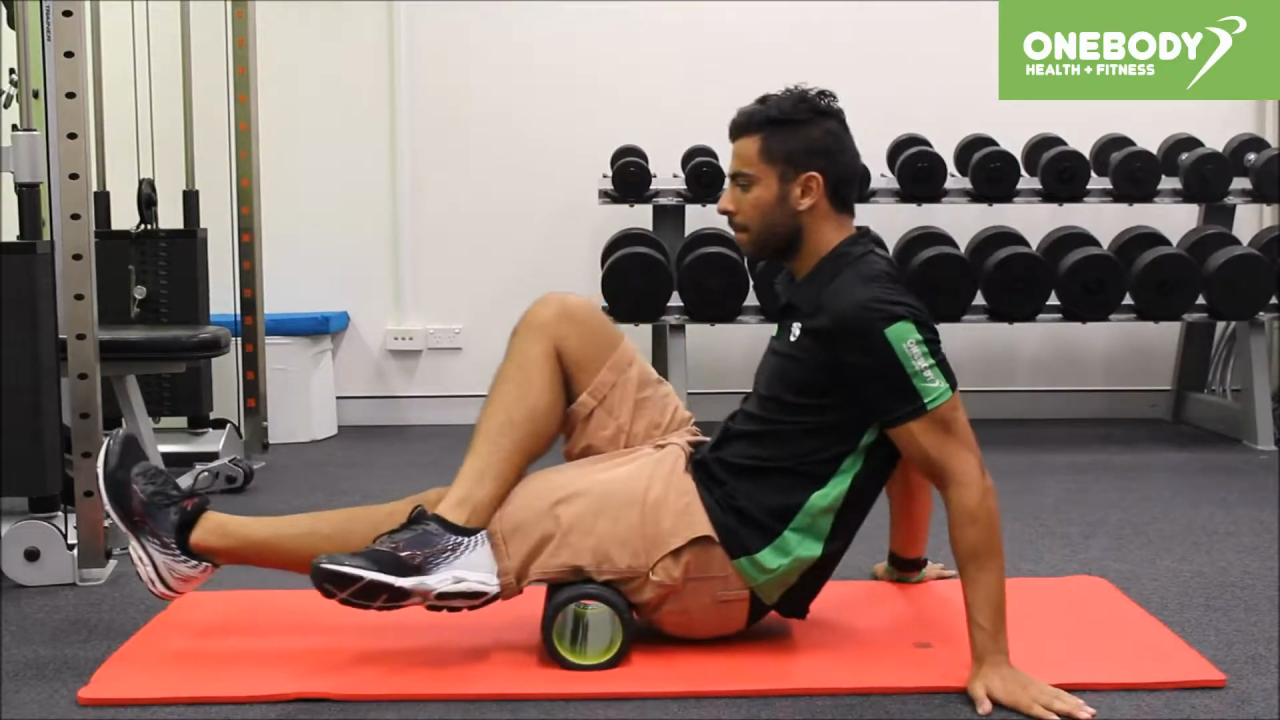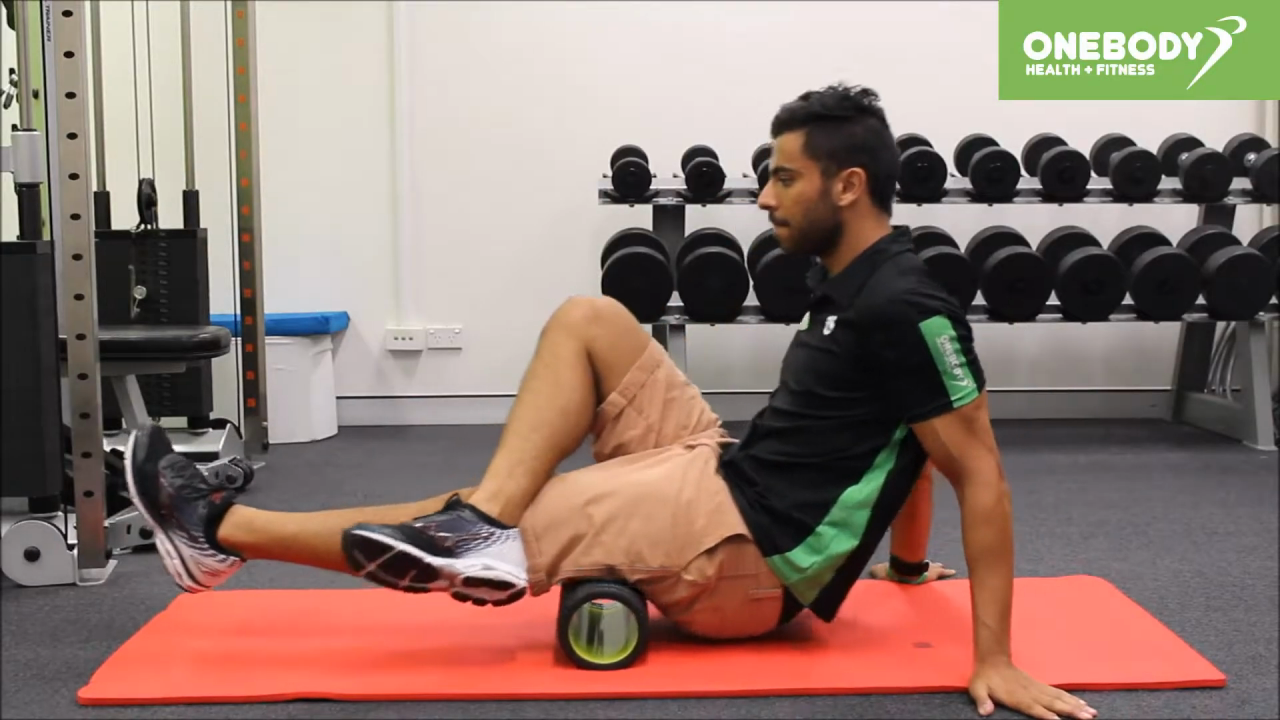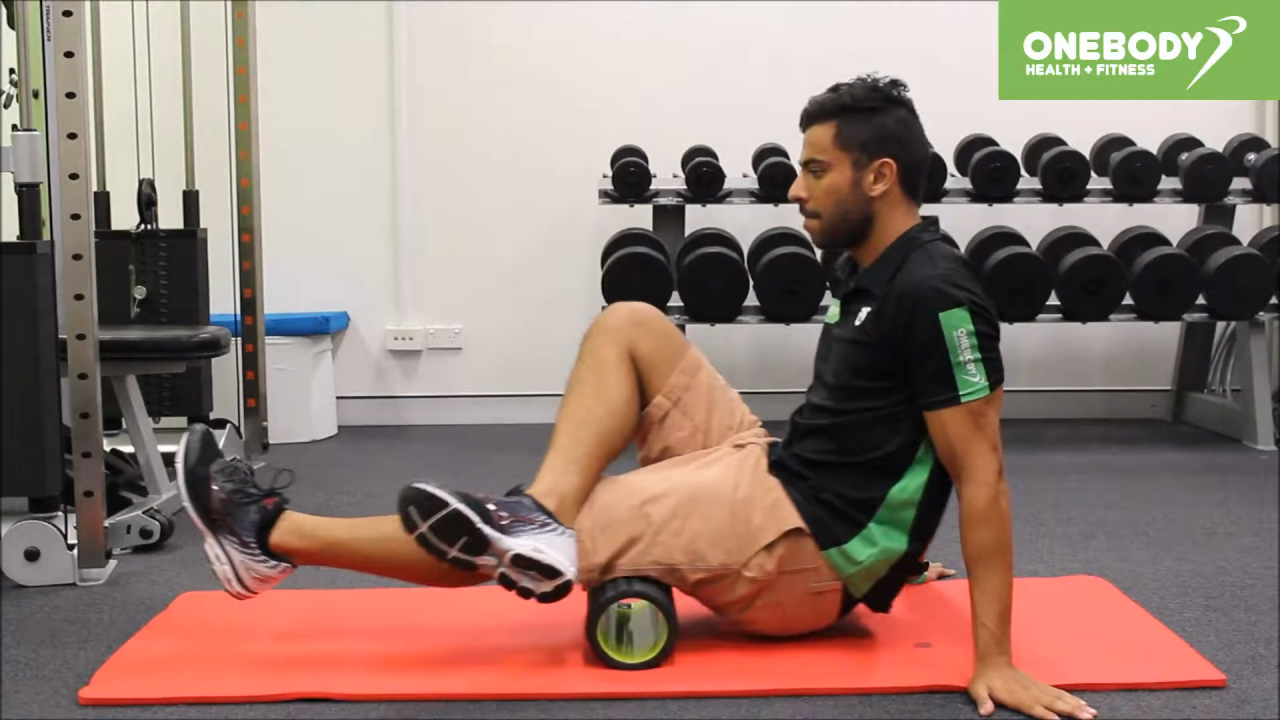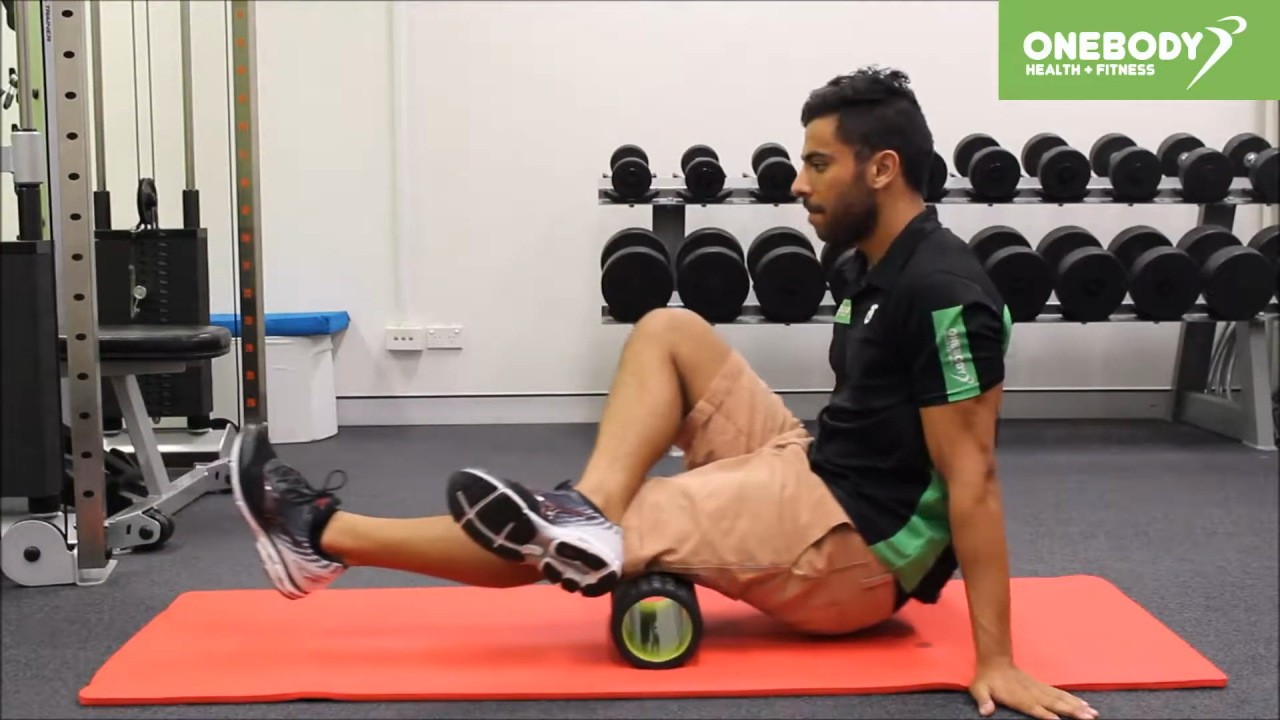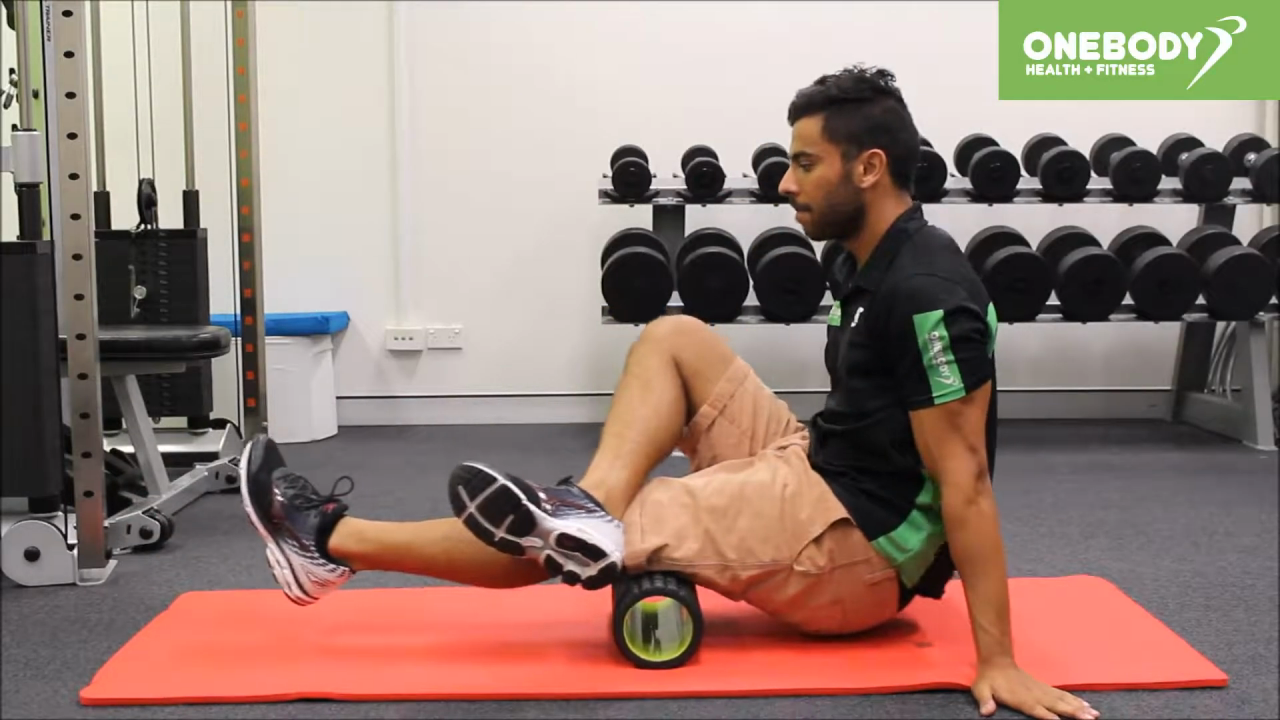
dt=0.3s
person 1, frame 1
left shoulder: (865, 312)
right shoulder: (828, 283)
left elbow: (964, 476)
right elbow: (900, 444)
right wrist: (905, 559)
left hip: (708, 557)
right hip: (697, 479)
left knee: (438, 520)
right knee: (559, 320)
left ankle: (196, 535)
right ankle: (449, 541)
person 1, frame 2
left shoulder: (903, 307)
right shoulder: (853, 283)
left elbow: (981, 478)
right elbow: (896, 439)
right wrist: (906, 560)
left hip: (747, 556)
right hip: (731, 482)
left knee: (494, 534)
right knee: (588, 321)
left ankle: (224, 528)
right ankle: (480, 527)
person 1, frame 3
left shoulder: (932, 293)
right shoulder: (875, 273)
left elbow: (982, 477)
right elbow: (913, 437)
right wrist: (903, 554)
left hip: (803, 554)
right hip: (773, 481)
left knee: (507, 551)
right knee: (630, 327)
left ankle: (278, 536)
right ankle: (531, 523)
person 1, frame 4
left shoulder: (937, 290)
right shoulder: (885, 266)
left elbow: (972, 478)
right wrist: (923, 551)
left hip: (855, 553)
right hip: (819, 482)
left knee: (548, 548)
right knee: (668, 333)
left ankle: (325, 535)
right ankle: (583, 519)
person 1, frame 5
left shoulder: (923, 290)
right shoulder: (875, 264)
left elbow: (963, 479)
right wrist: (926, 557)
left hip: (855, 552)
right hip: (822, 481)
left knee: (556, 545)
right knee: (672, 340)
left ankle: (332, 540)
right ankle: (588, 515)
